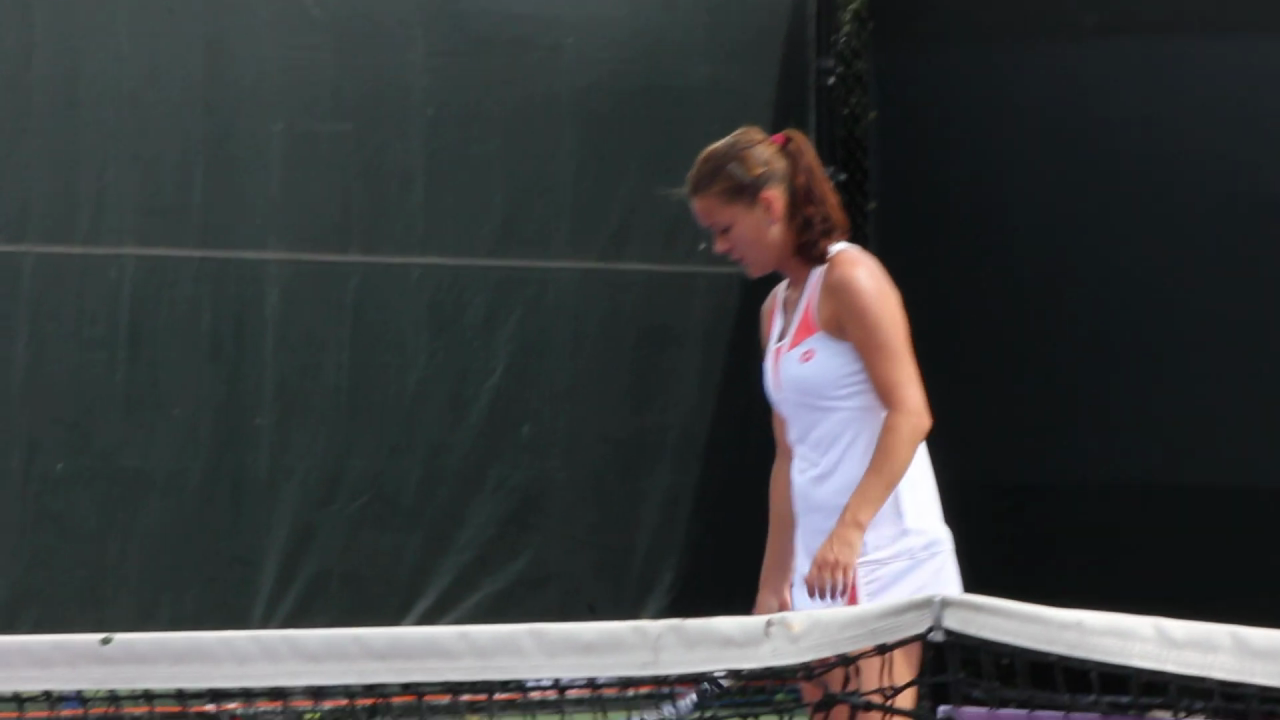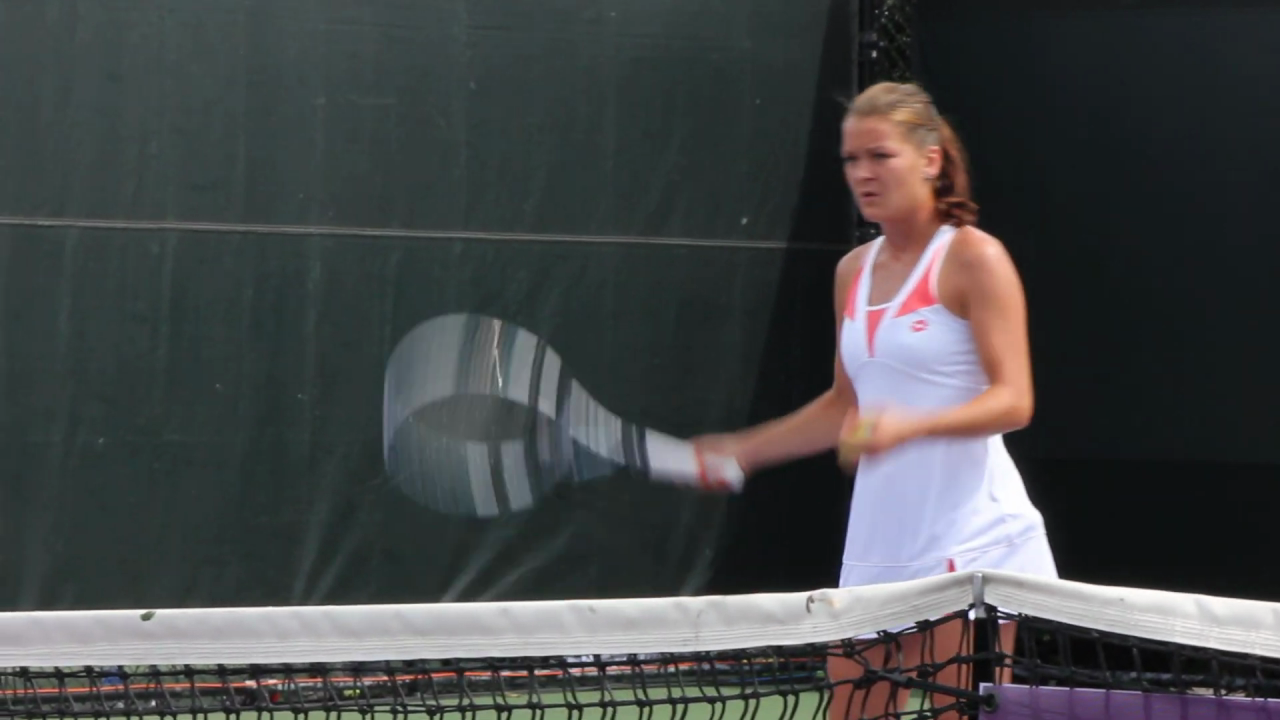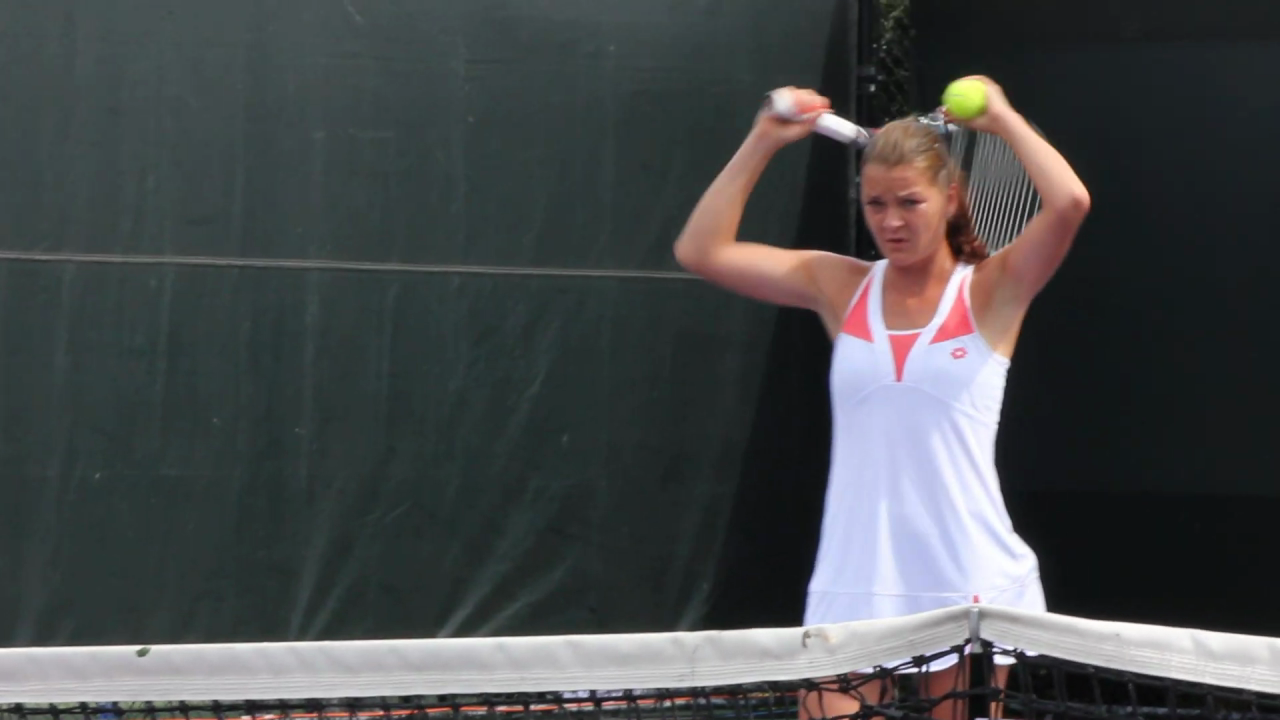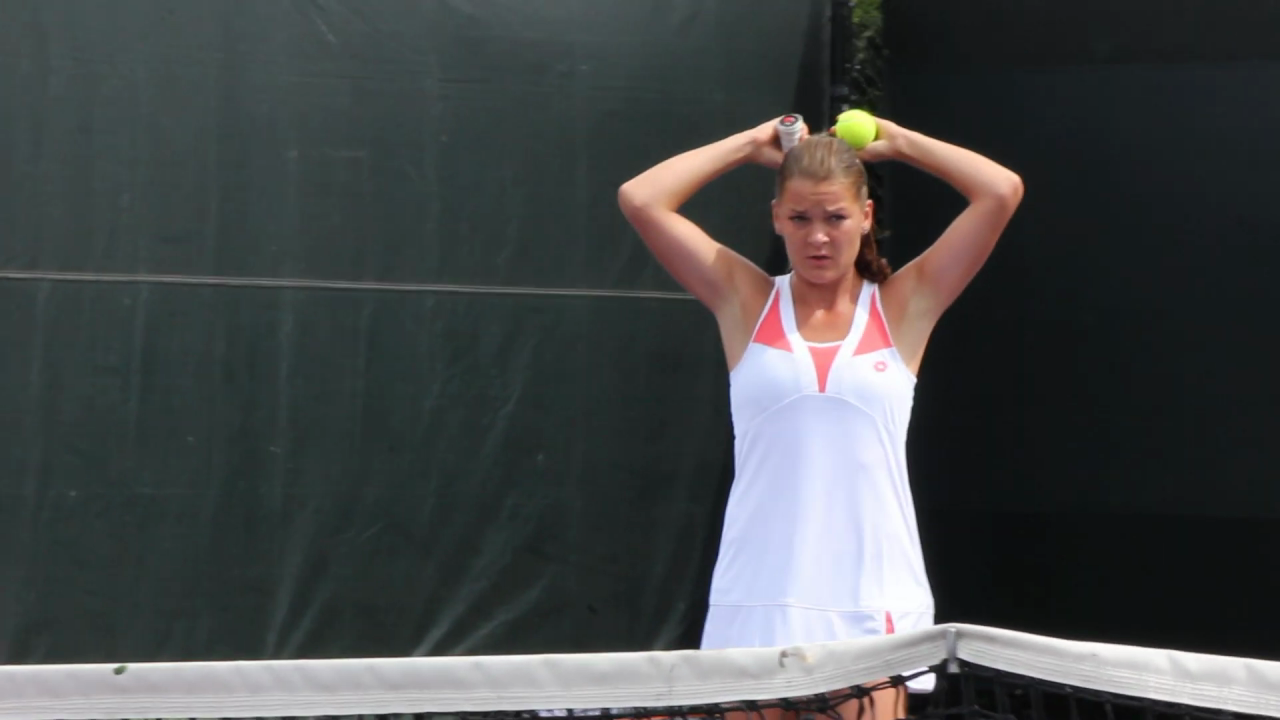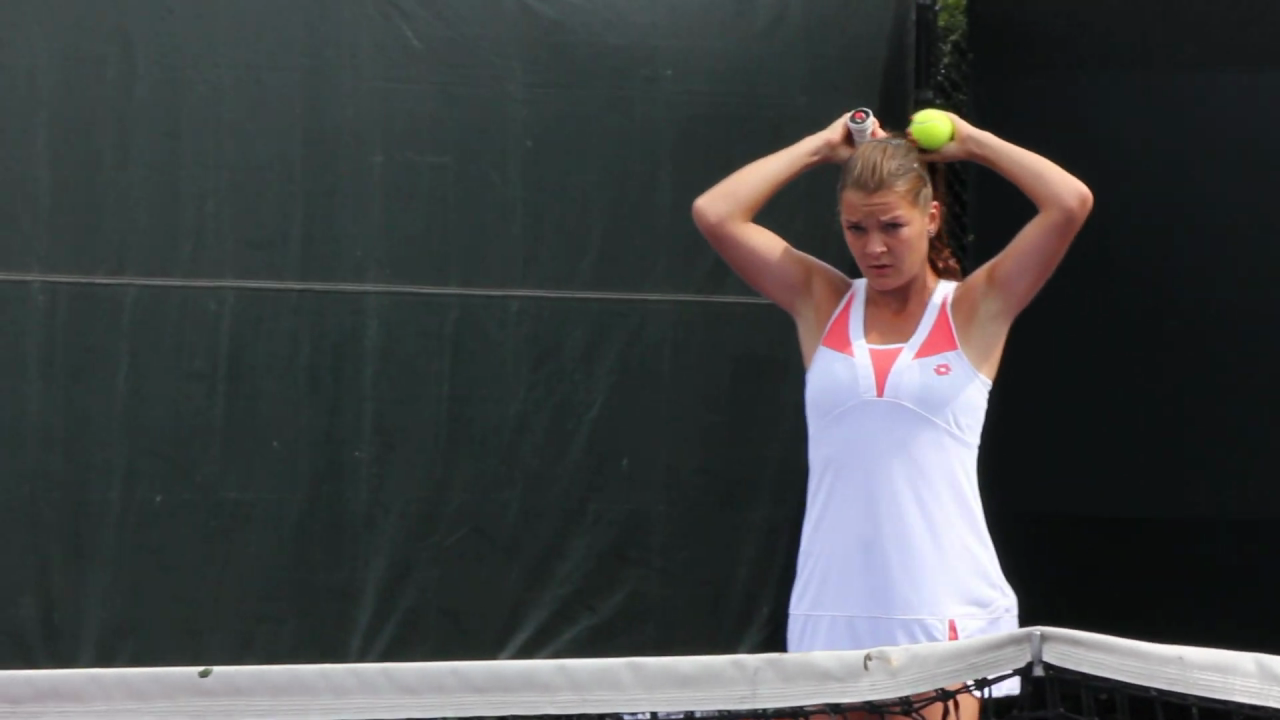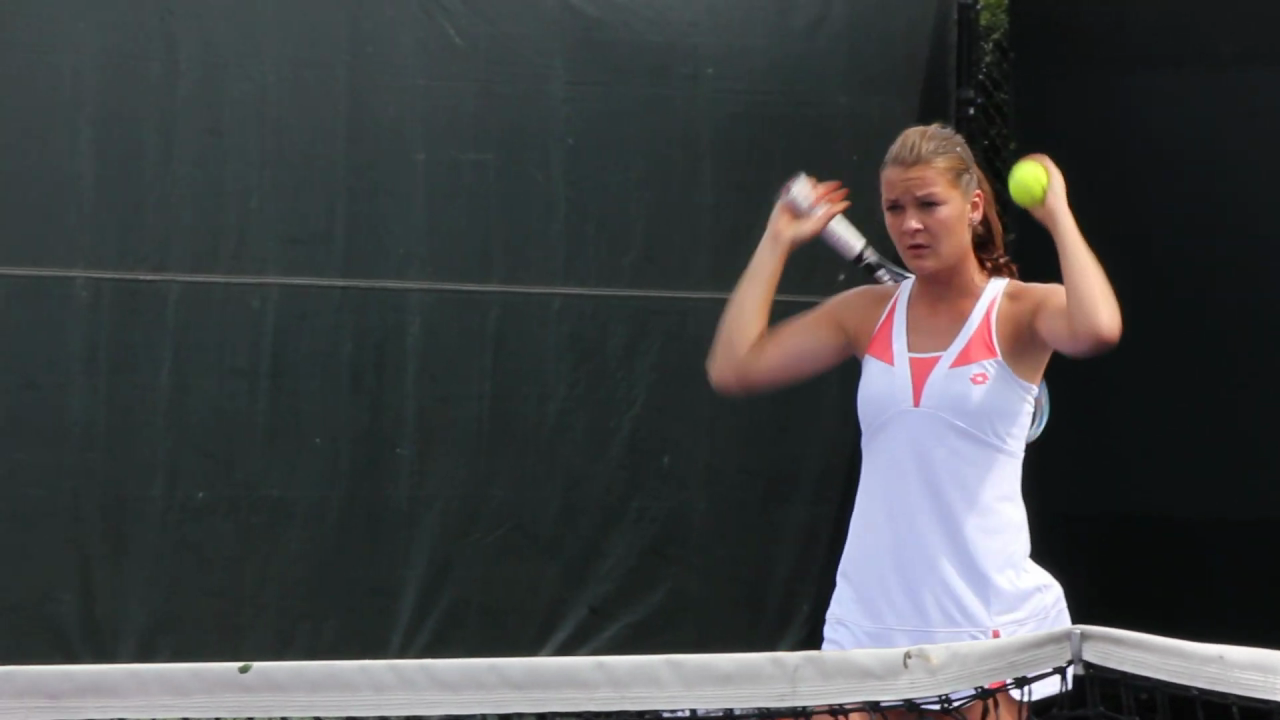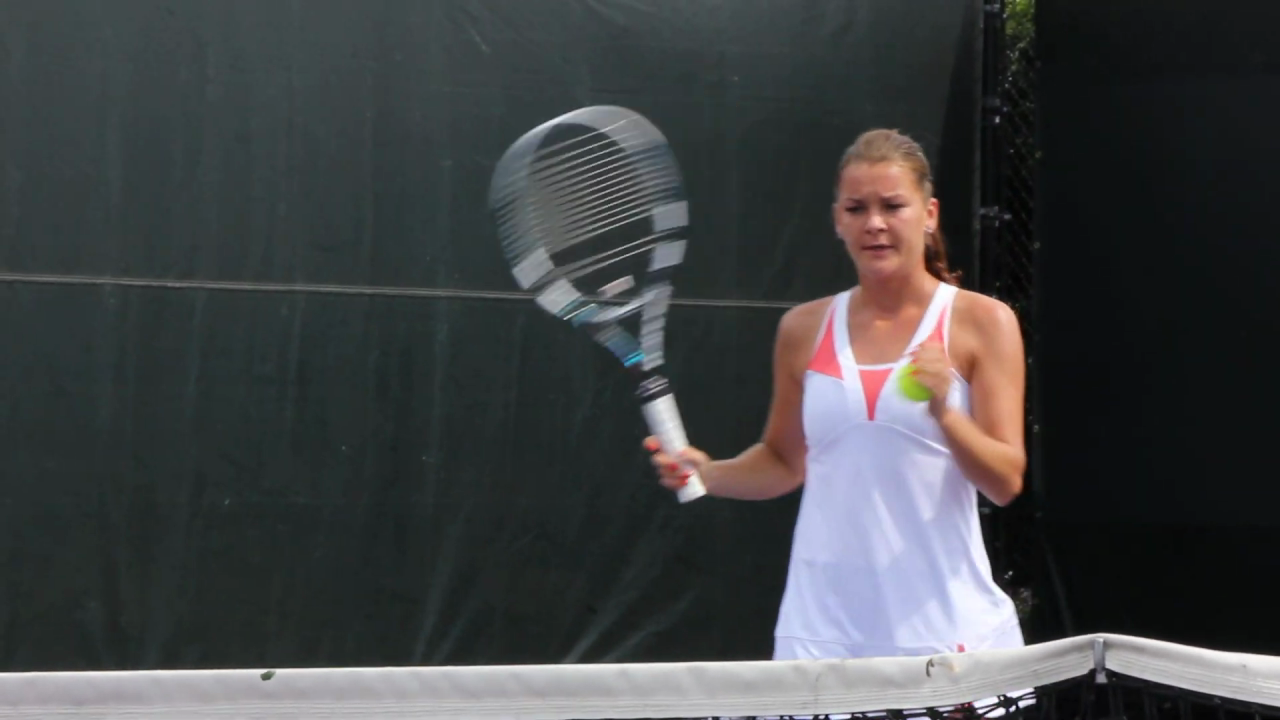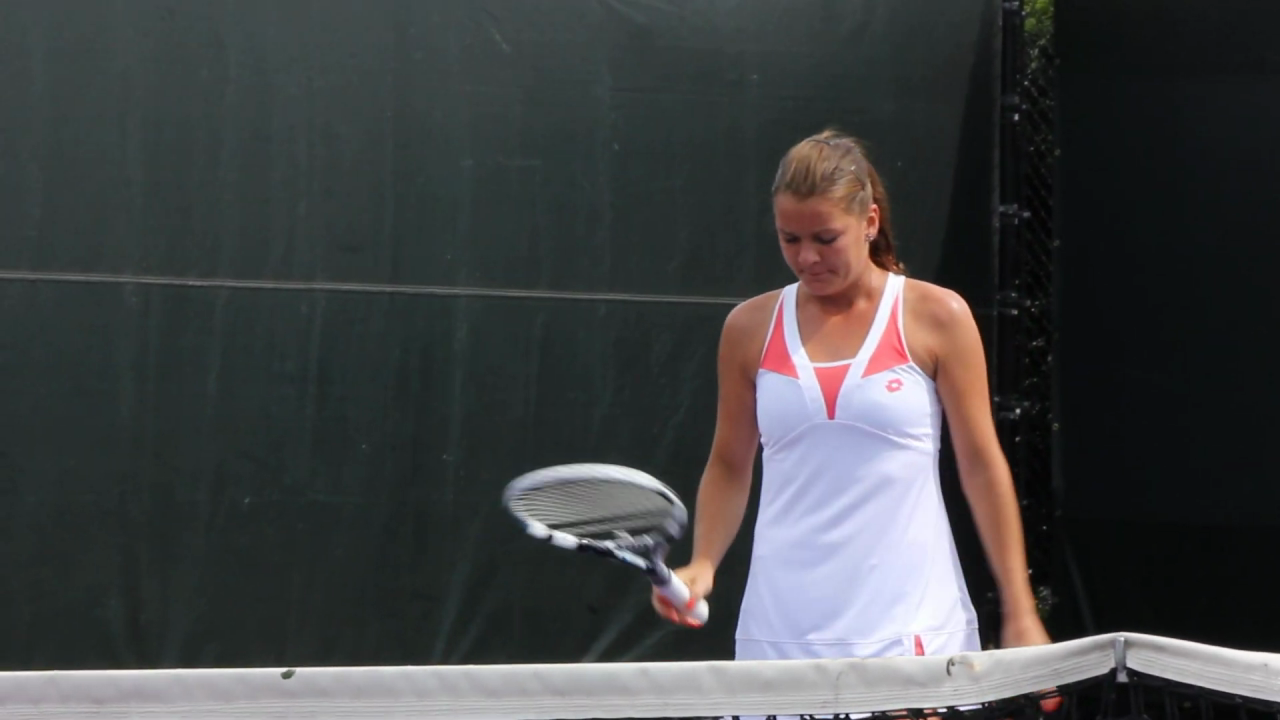
dt=0.5s
person 1, frame 1
left shoulder: (851, 277)
right shoulder: (776, 306)
left elbow: (910, 414)
left wrist: (851, 526)
right wrist: (773, 584)
left hip: (882, 556)
right hip: (823, 562)
person 1, frame 2
left shoulder: (975, 256)
right shoulder: (855, 270)
left elbow: (1013, 401)
left wrist: (910, 425)
right wrist: (746, 449)
left hip: (969, 543)
right hip: (877, 544)
person 1, frame 3
left shoulder: (992, 291)
right shoulder: (839, 286)
left elbow: (1069, 204)
right elbow: (701, 252)
left wrist: (1002, 118)
right wrist: (766, 135)
left hip: (966, 582)
right hip: (853, 583)
person 1, frame 4
left shoulder: (901, 307)
right shoulder: (745, 300)
left elbow: (1003, 190)
right elbow: (638, 198)
left wrist: (895, 140)
right wrist: (750, 144)
left hip: (872, 606)
right hip: (760, 600)
person 1, frame 5
left shoulder: (976, 309)
right shoulder: (822, 302)
left elbow: (1071, 204)
right elbow: (714, 215)
left wrist: (972, 142)
right wrist: (823, 145)
left hip: (944, 612)
right hip: (832, 610)
person 1, frame 6
left shoulder: (1021, 312)
right shoulder: (867, 312)
left elbow: (1098, 330)
right elbow: (731, 371)
left wrist: (1058, 215)
right wrist: (779, 238)
left hip: (985, 617)
right hip: (867, 617)
person 1, frame 7
left shoulder: (983, 324)
right shoulder: (804, 329)
left elbow: (1007, 479)
left wrist: (944, 412)
right wrist: (703, 471)
left hip: (944, 627)
right hip: (821, 627)
person 1, frame 8
left shoulder: (938, 317)
right shoulder: (750, 326)
left elbow: (983, 465)
right elbow: (729, 465)
left wrist: (1020, 612)
right wrist: (702, 564)
left hip: (912, 627)
right hip: (786, 629)
